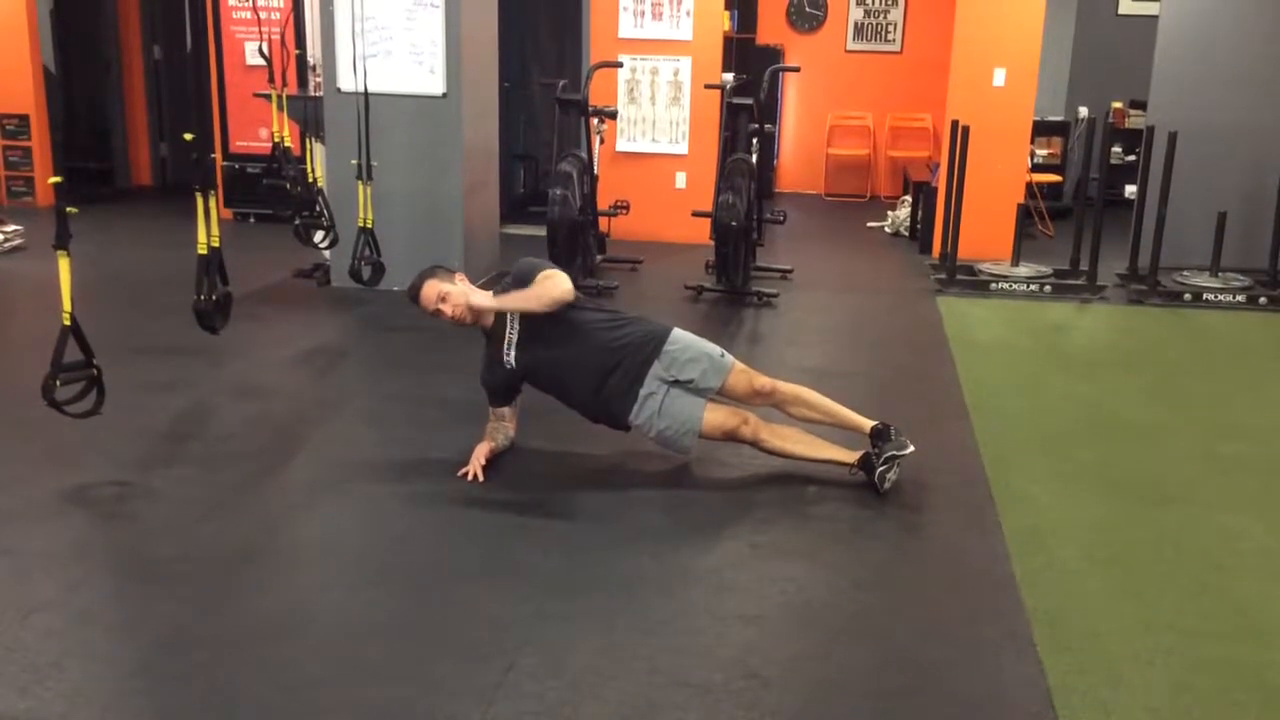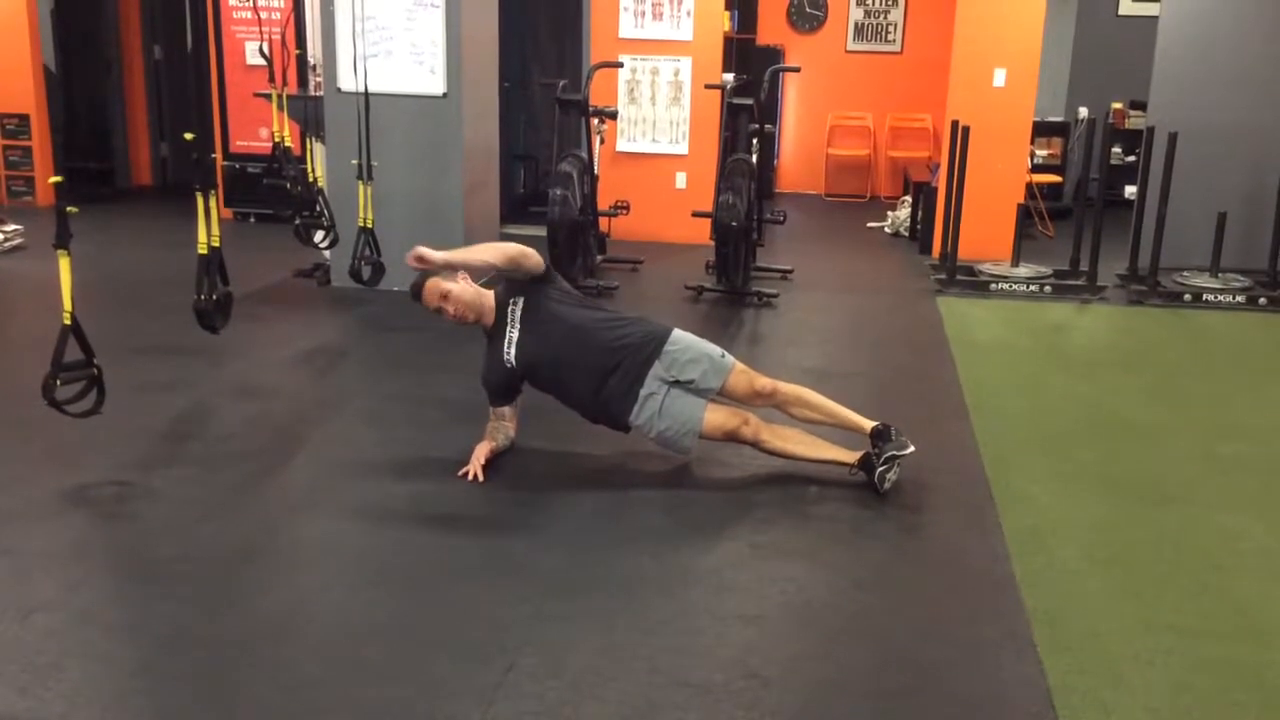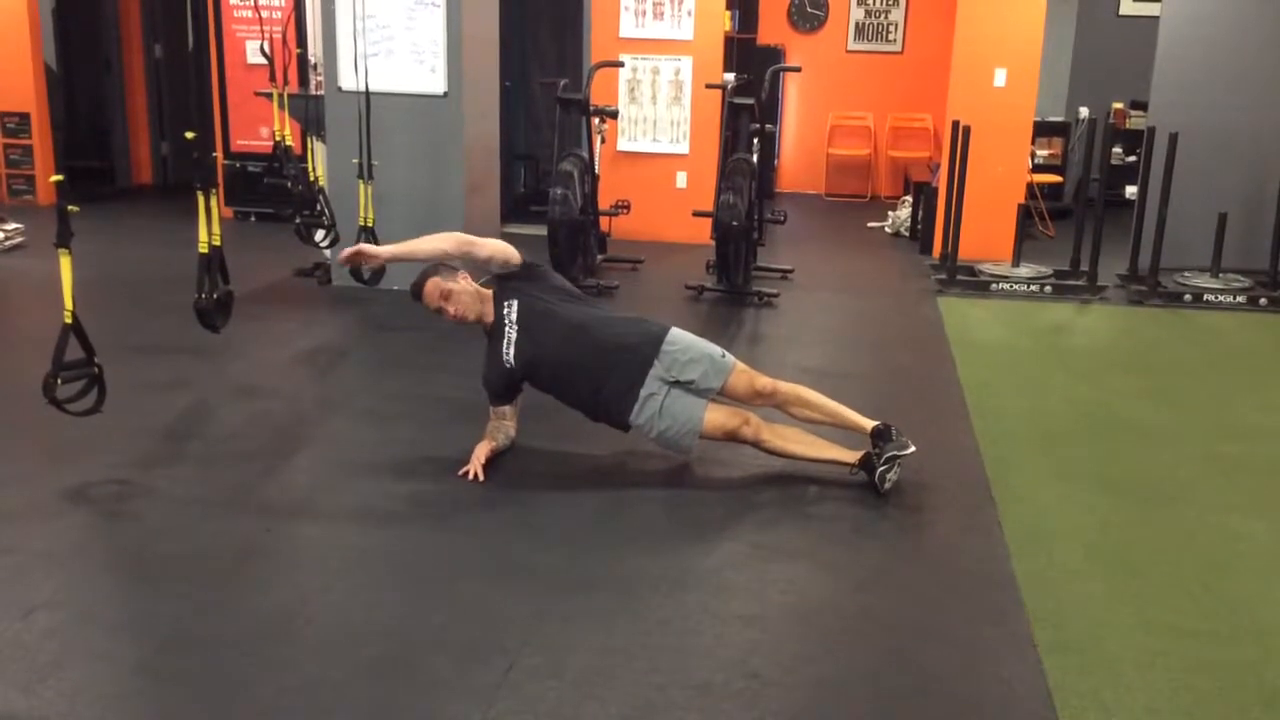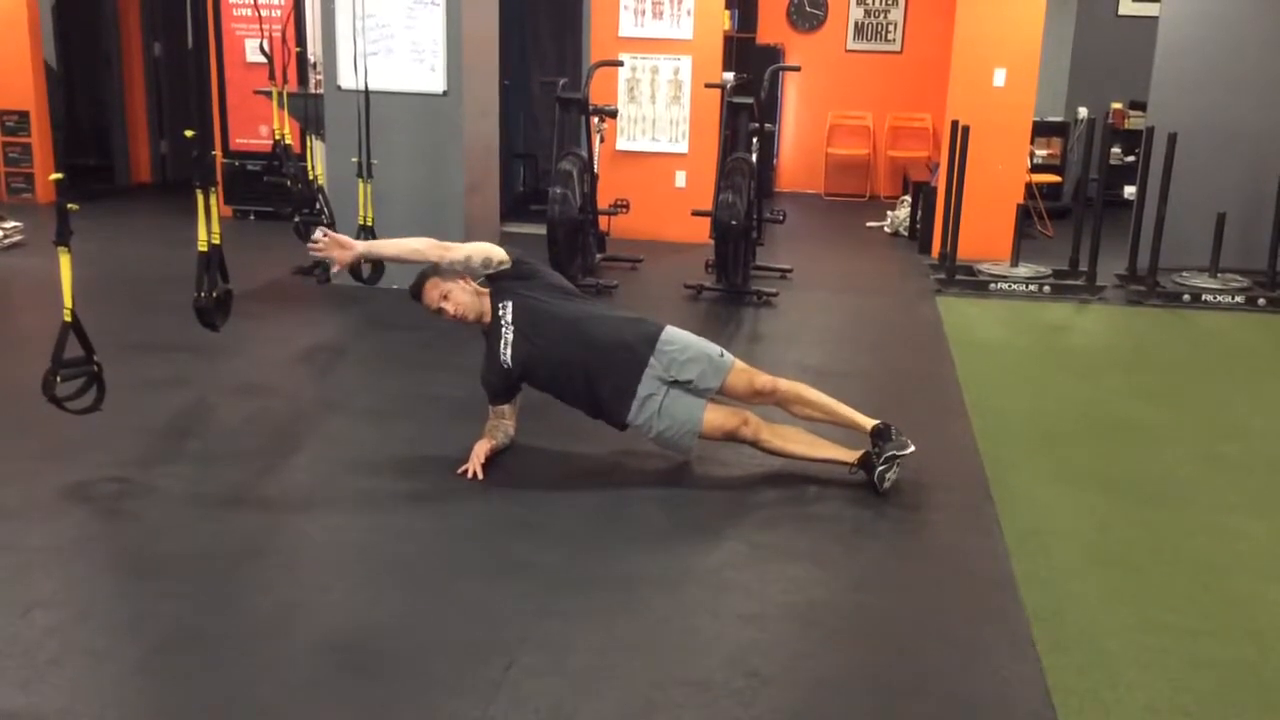
dt=0.4s
person 1, frame 1
left shoulder: (521, 274)
right shoulder: (496, 364)
left elbow: (562, 289)
right elbow: (504, 423)
left wrist: (491, 302)
right wrist: (485, 446)
left hip: (653, 349)
right hip: (636, 400)
left knee: (762, 389)
right knee: (744, 427)
left ankle: (877, 432)
right ankle: (862, 461)
person 1, frame 2
left shoulder: (523, 285)
right shoulder: (497, 365)
left elbow: (515, 254)
right elbow: (503, 424)
left wrist: (440, 259)
right wrist: (485, 446)
left hip: (655, 350)
right hip: (638, 403)
left knee: (763, 390)
right knee: (745, 428)
left ankle: (878, 432)
right ankle: (863, 463)
person 1, frame 3
left shoulder: (516, 280)
right shoulder: (498, 363)
left elbow: (463, 245)
right elbow: (503, 424)
left wrist: (385, 252)
right wrist: (486, 446)
left hip: (655, 348)
right hip: (637, 403)
left knee: (763, 390)
right knee: (745, 428)
left ankle: (876, 433)
right ankle: (862, 462)
person 1, frame 4
left shoulder: (509, 276)
right shoulder: (497, 362)
left elbow: (439, 251)
right elbow: (503, 424)
left wrist: (362, 247)
right wrist: (485, 444)
left hip: (655, 349)
right hip: (637, 401)
left knee: (763, 388)
right knee: (745, 428)
left ankle: (876, 432)
right ankle: (862, 460)
